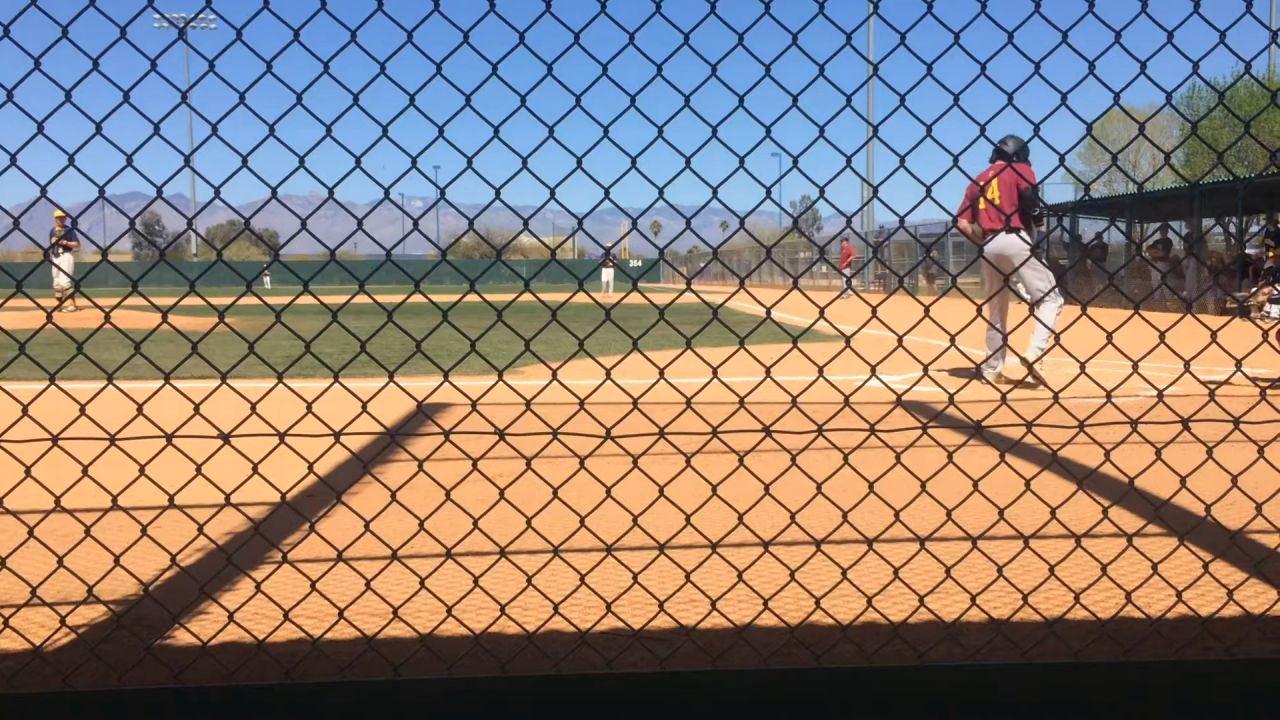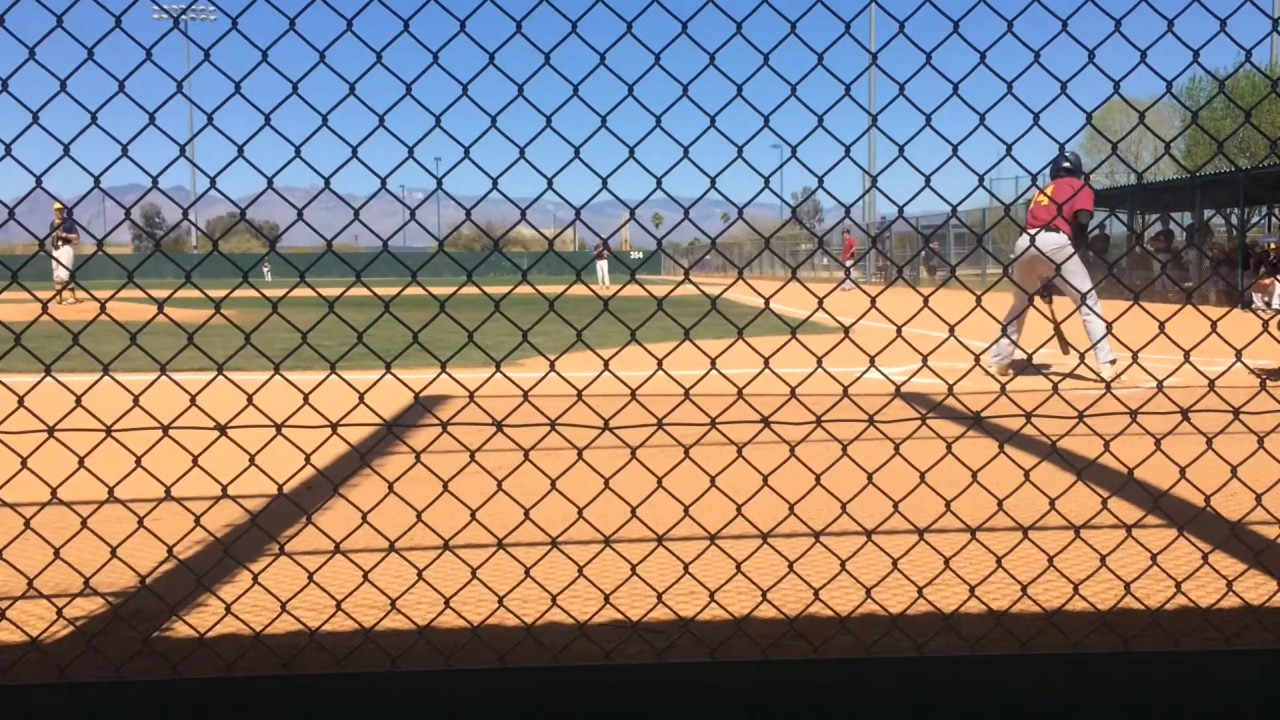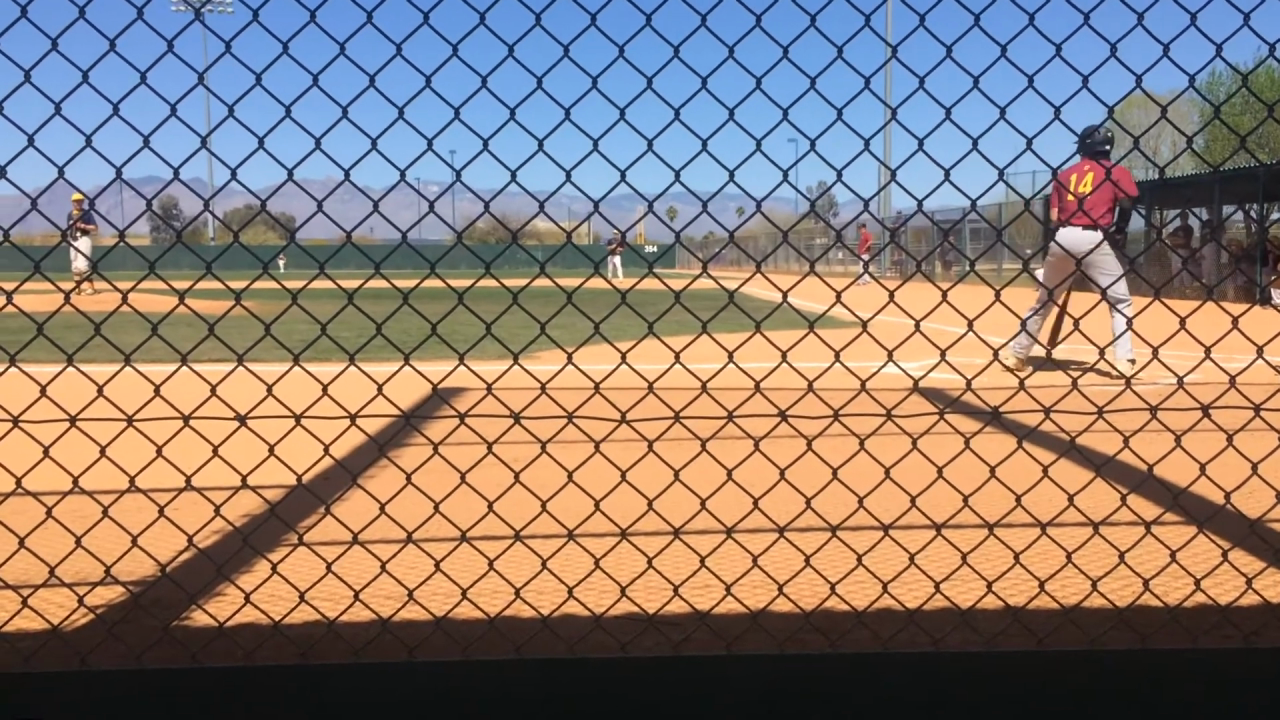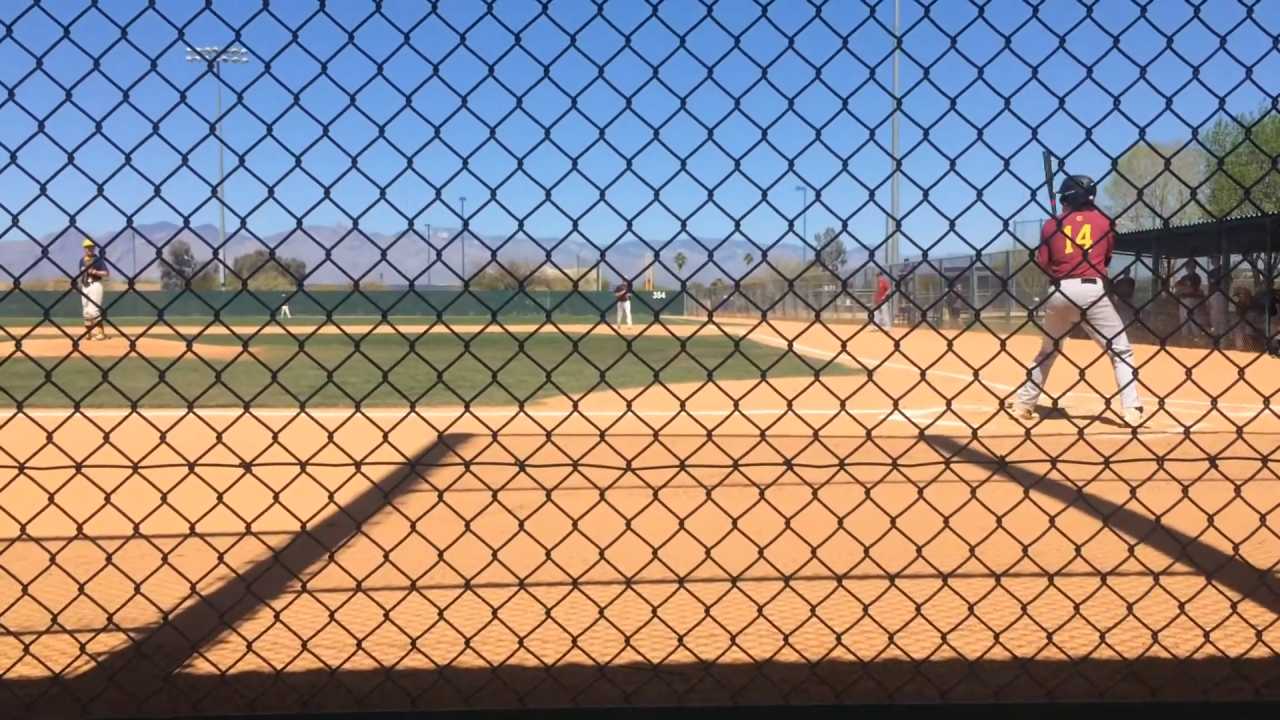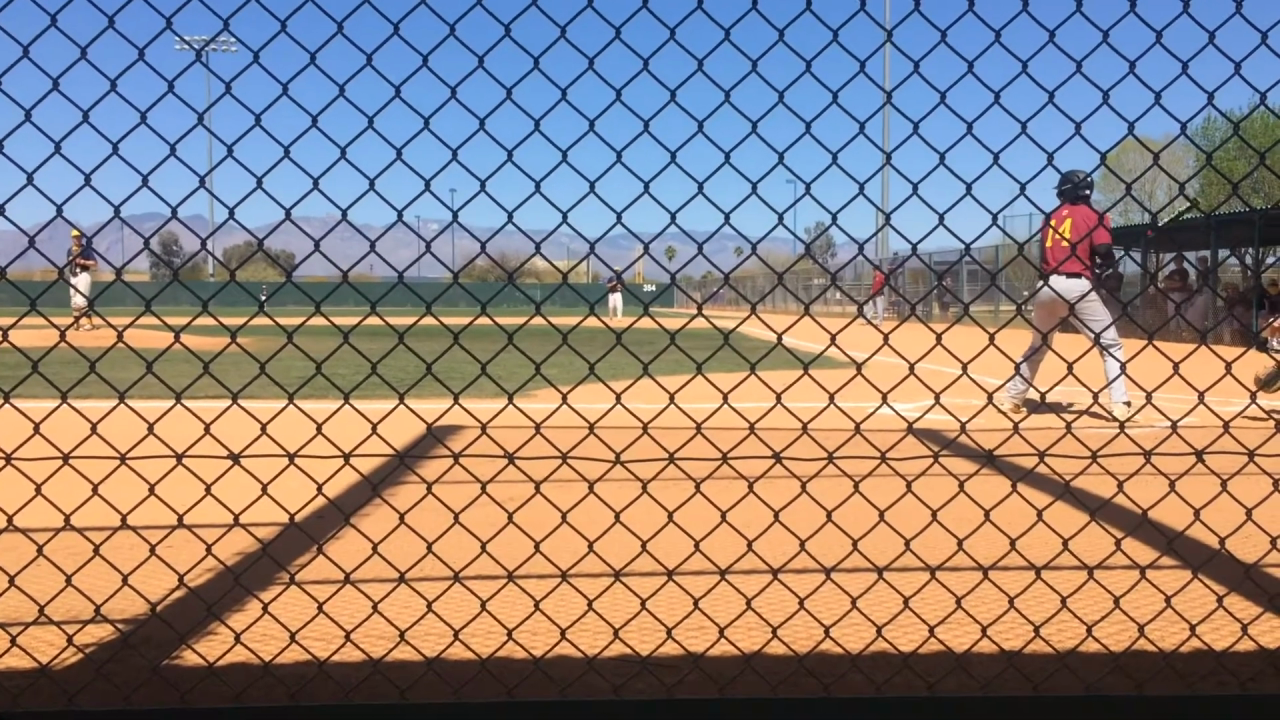
dt=1s
person 1, frame 1
left shoulder: (979, 180)
right shoulder: (1019, 169)
left elbow: (963, 223)
right elbow: (1029, 193)
right wrist: (1039, 226)
left hip: (989, 245)
right hip: (1016, 242)
left knee: (997, 312)
right knee: (1051, 300)
left ankle: (992, 370)
right ankle: (1034, 354)
person 1, frame 2
left shoulder: (1039, 191)
right shoulder: (1079, 186)
right elbow: (1082, 220)
left wrist: (1042, 275)
right wrist: (1074, 243)
left hip: (1024, 243)
right hip: (1055, 241)
left knee: (1020, 304)
right knee: (1088, 301)
left ankle: (998, 362)
right ankle: (1106, 364)
person 1, frame 3
left shoulder: (1065, 174)
right shoulder: (1117, 171)
left elbow: (1053, 216)
right elbow: (1126, 203)
right wrist: (1117, 229)
left hip: (1062, 238)
right hip: (1092, 239)
left knee: (1044, 301)
right knee: (1121, 301)
left ankle: (1016, 355)
right ankle: (1124, 361)
person 1, frame 4
left shoulder: (1051, 225)
right shoulder: (1104, 222)
left elbow: (1044, 266)
left hip: (1059, 292)
right hip: (1091, 290)
left knee: (1047, 351)
right knee: (1121, 351)
left ankle: (1022, 405)
right ankle: (1131, 409)
person 1, frame 5
left shoulder: (1051, 217)
right shoulder: (1093, 216)
right elbow: (1103, 250)
right wrist: (1110, 259)
left hip: (1047, 287)
right hip: (1077, 286)
left knee: (1038, 346)
right knee: (1110, 345)
left ankle: (1011, 399)
right ankle: (1120, 404)
